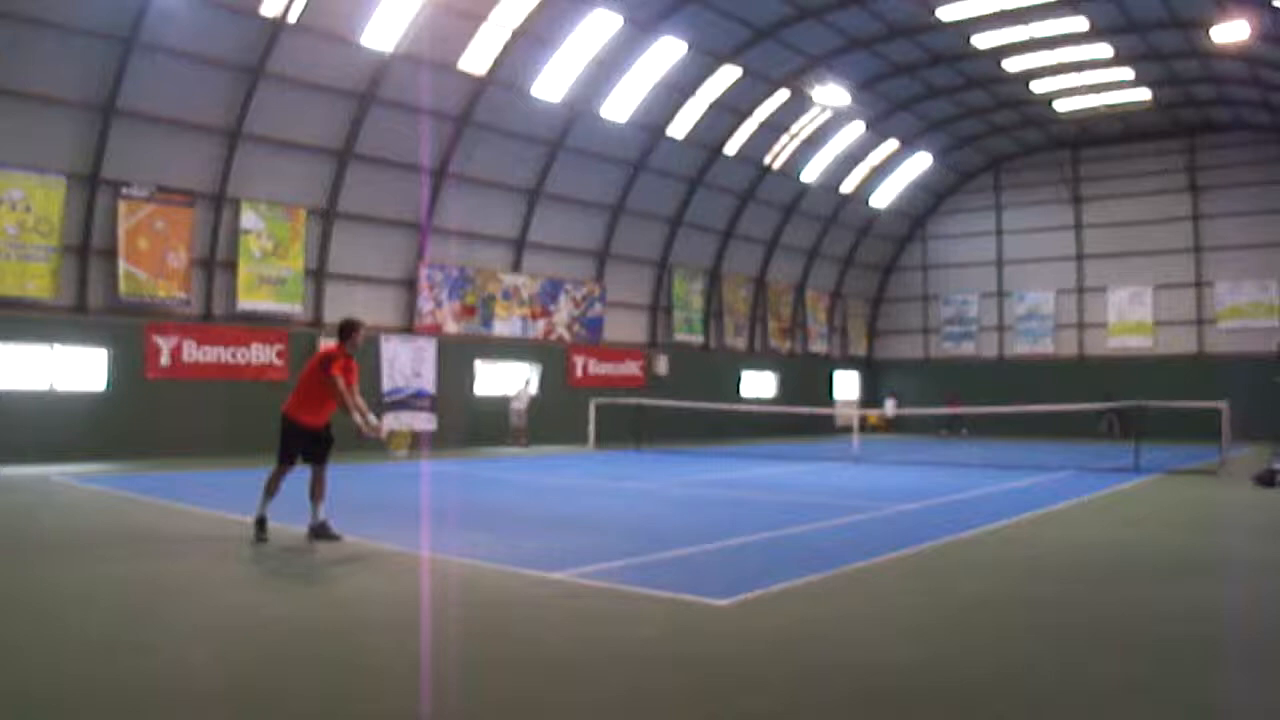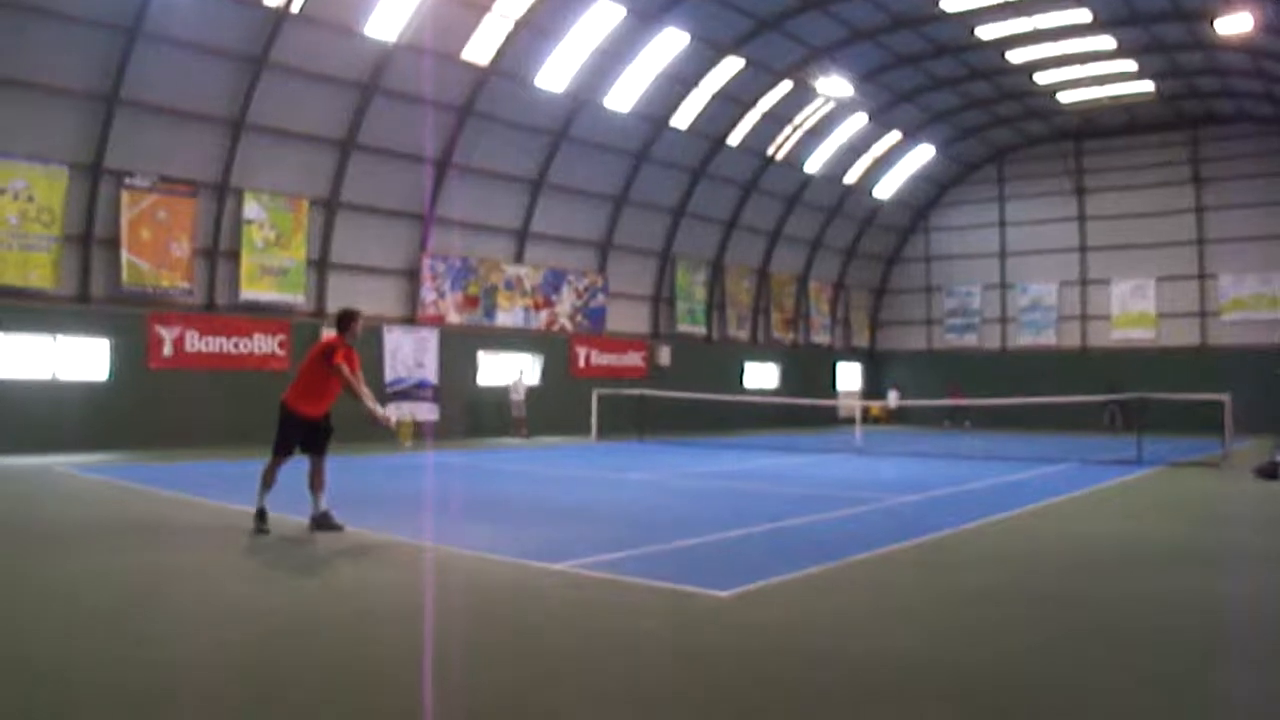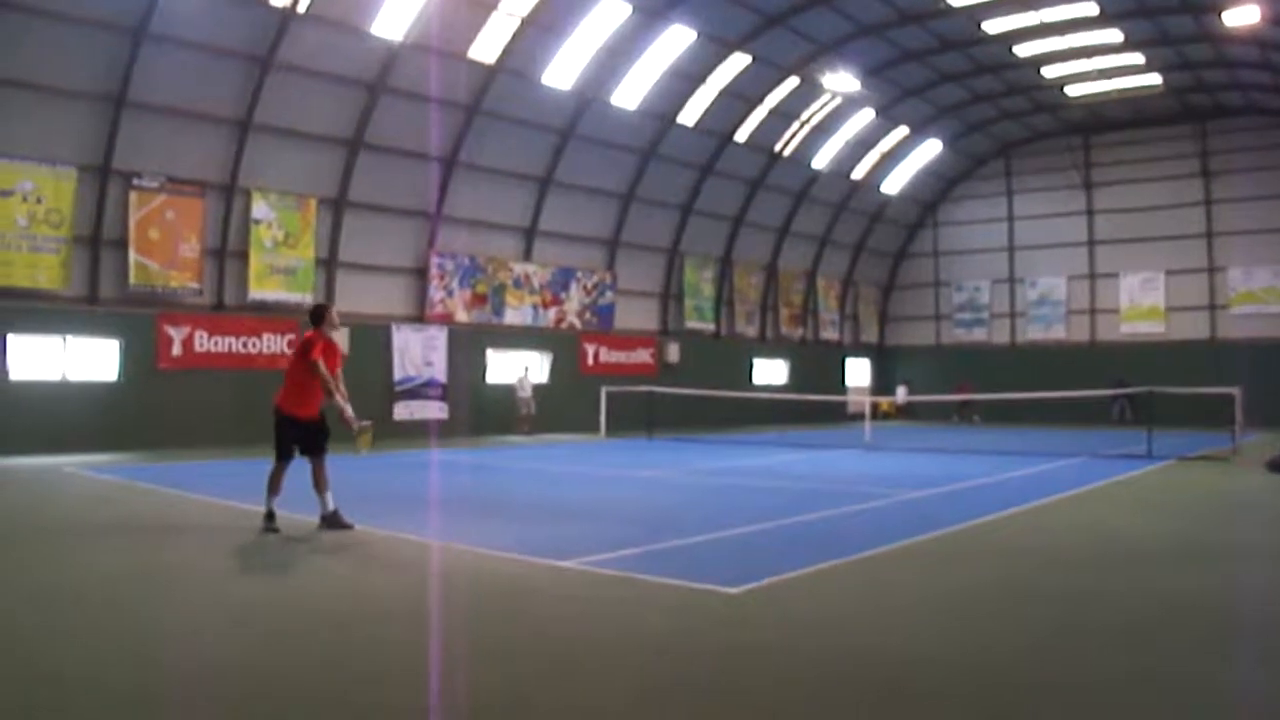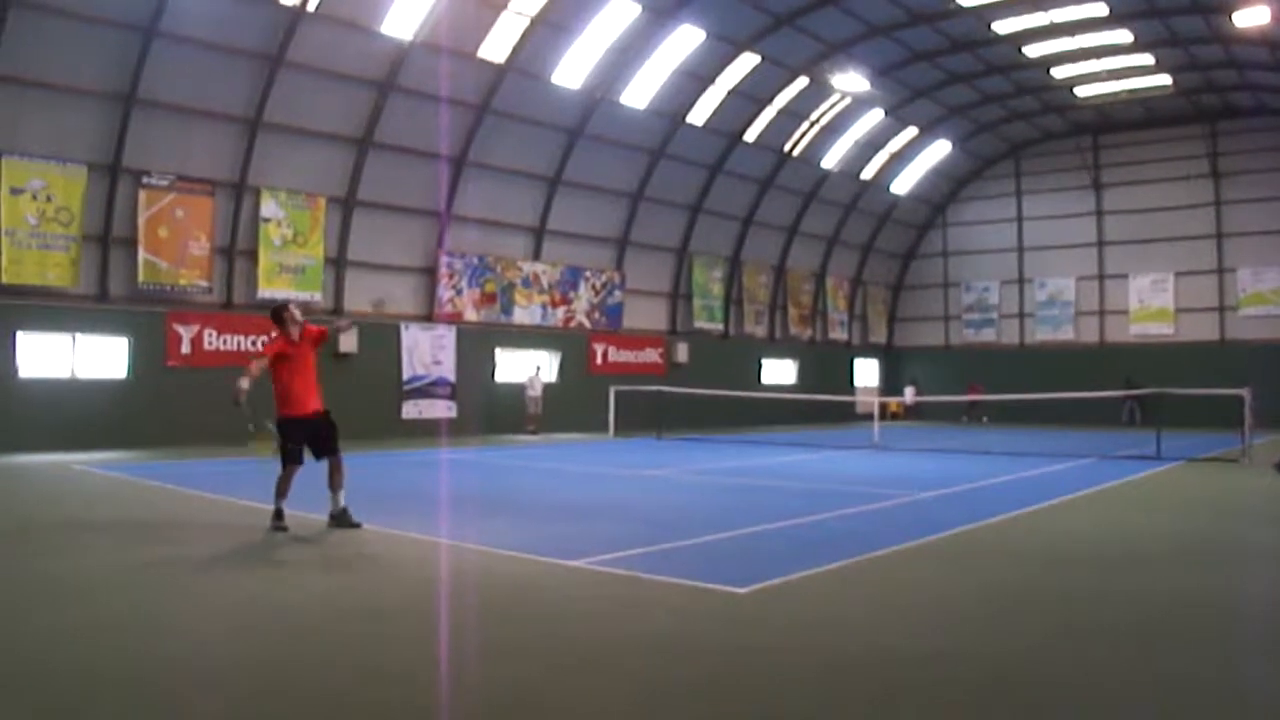
dt=0.4s
person 1, frame 1
left shoulder: (350, 363)
right shoulder: (331, 356)
left elbow: (355, 396)
right elbow: (340, 393)
left wrist: (371, 420)
right wrist: (359, 421)
left hip: (319, 423)
right hip: (297, 420)
left knee: (320, 469)
right knee: (283, 468)
left ankle: (317, 523)
right ankle: (260, 518)
person 1, frame 2
left shoulder: (350, 353)
right shoulder: (332, 346)
left elbow: (360, 384)
right elbow: (348, 382)
left wrist: (380, 411)
right wrist: (372, 408)
left hip: (318, 414)
right hip: (295, 410)
left knee: (318, 460)
right knee: (279, 459)
left ankle: (319, 513)
right ankle: (261, 510)
person 1, frame 3
left shoulder: (333, 348)
right shoulder: (311, 341)
left elbow: (338, 381)
right elbow: (322, 377)
left wrist: (348, 411)
right wrist: (343, 407)
left hip: (313, 414)
right hip: (289, 413)
left knee: (319, 461)
right knee: (283, 463)
left ankle: (328, 513)
right ankle: (269, 513)
person 1, frame 4
left shoulder: (310, 334)
right shoulder: (276, 344)
left elbow: (340, 327)
right elbow: (260, 364)
right wrist: (245, 382)
left hip: (316, 412)
right hip: (290, 416)
left knee: (336, 458)
right knee: (291, 468)
left ankle: (338, 512)
right ankle: (278, 513)
